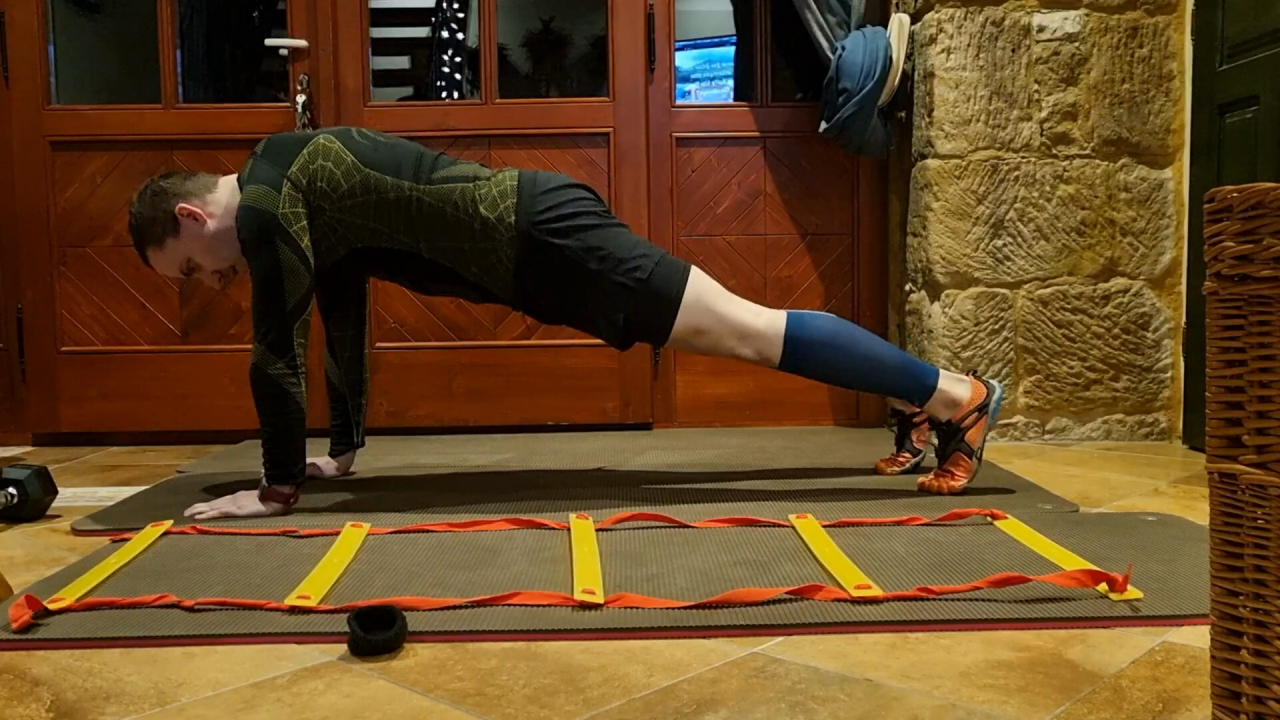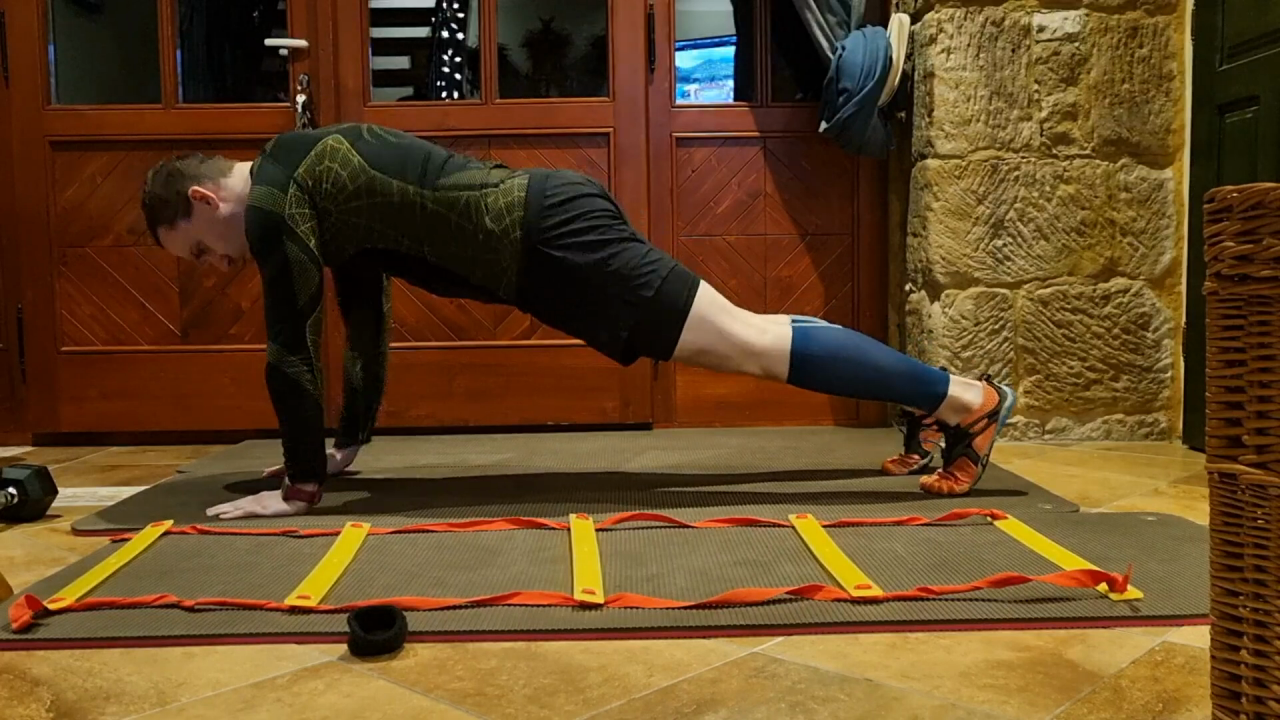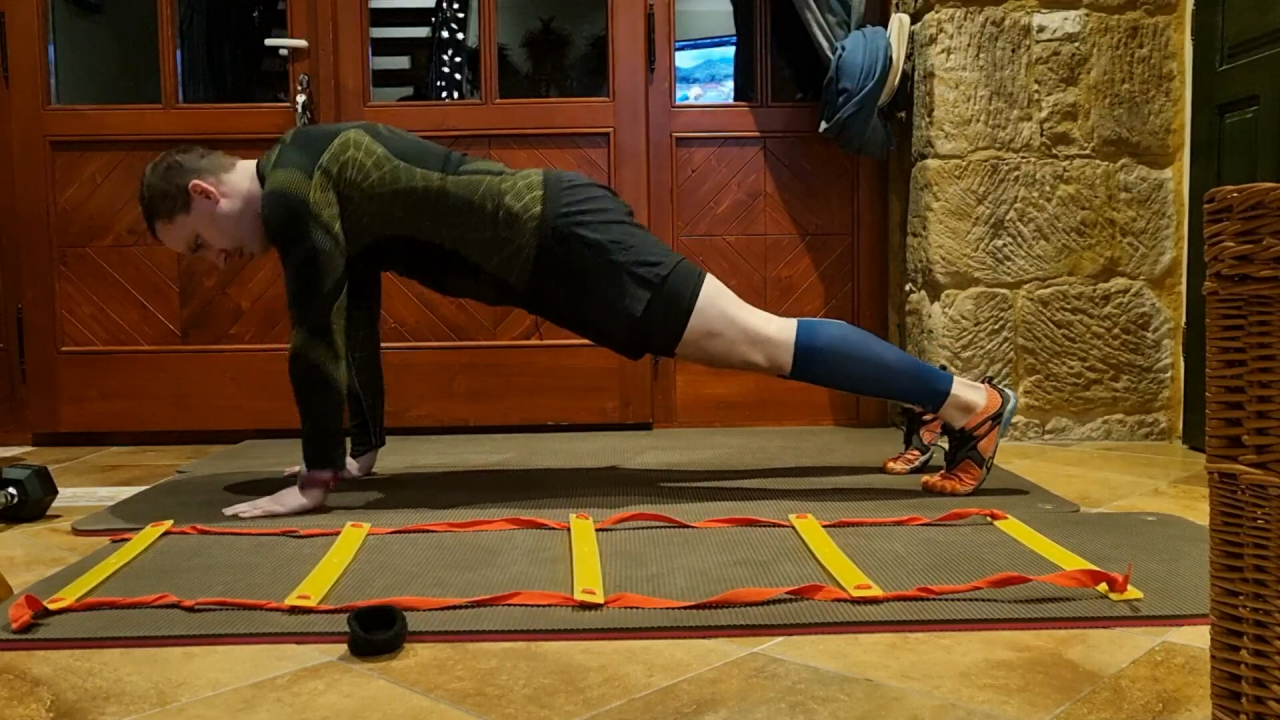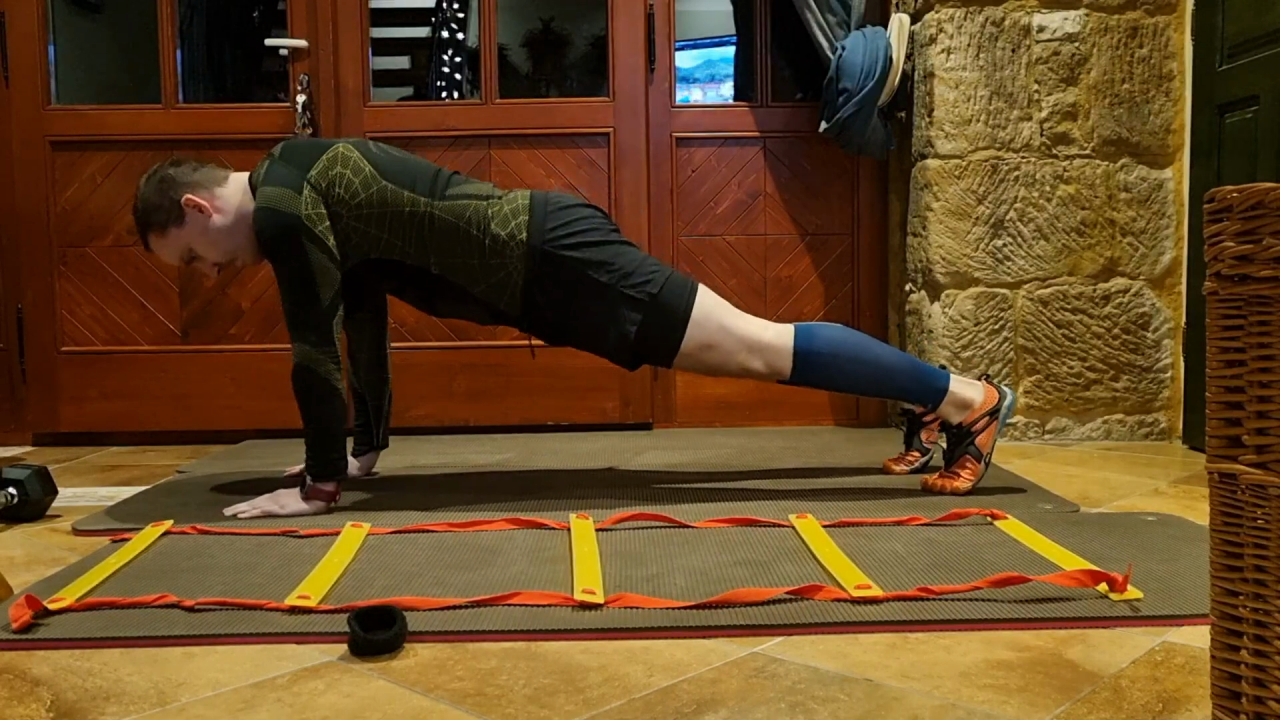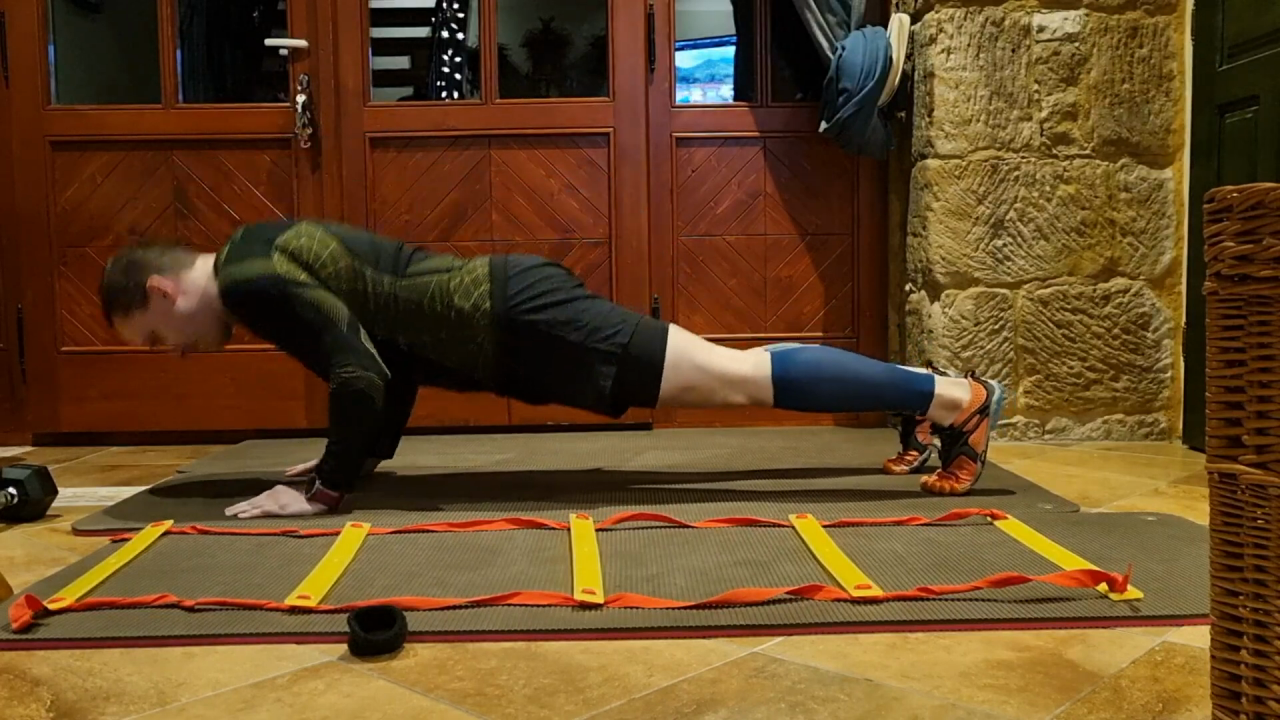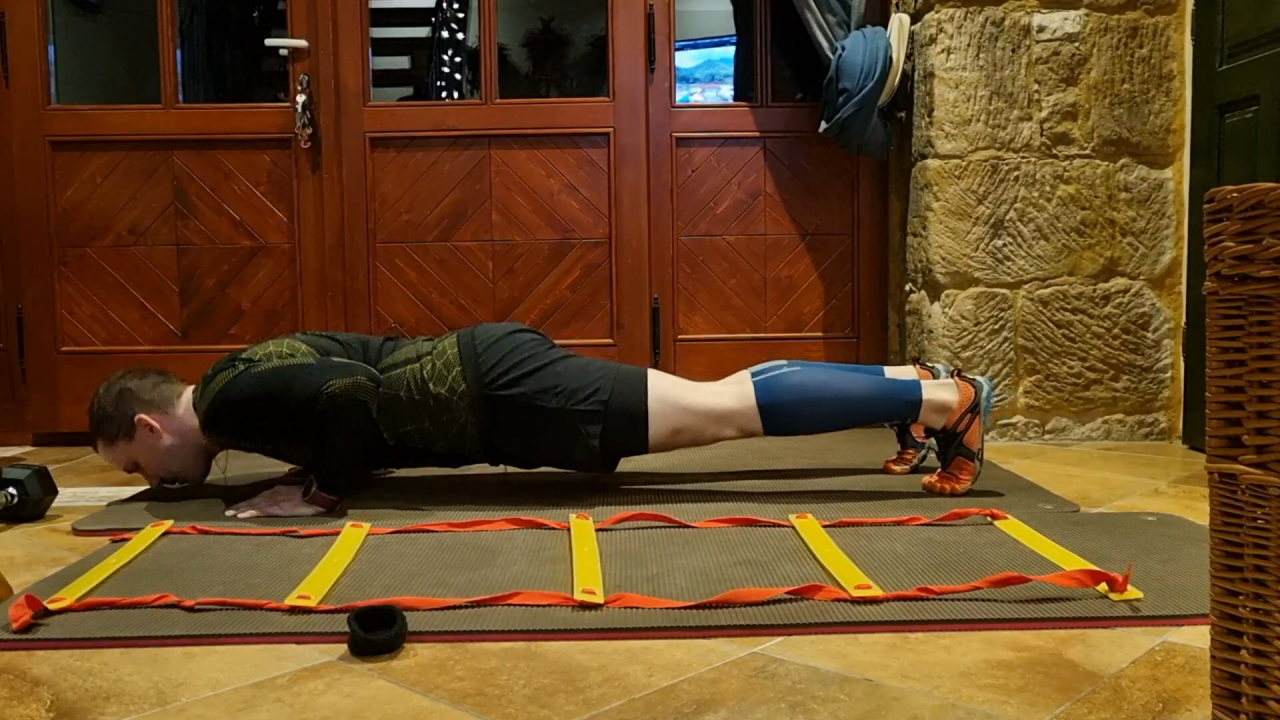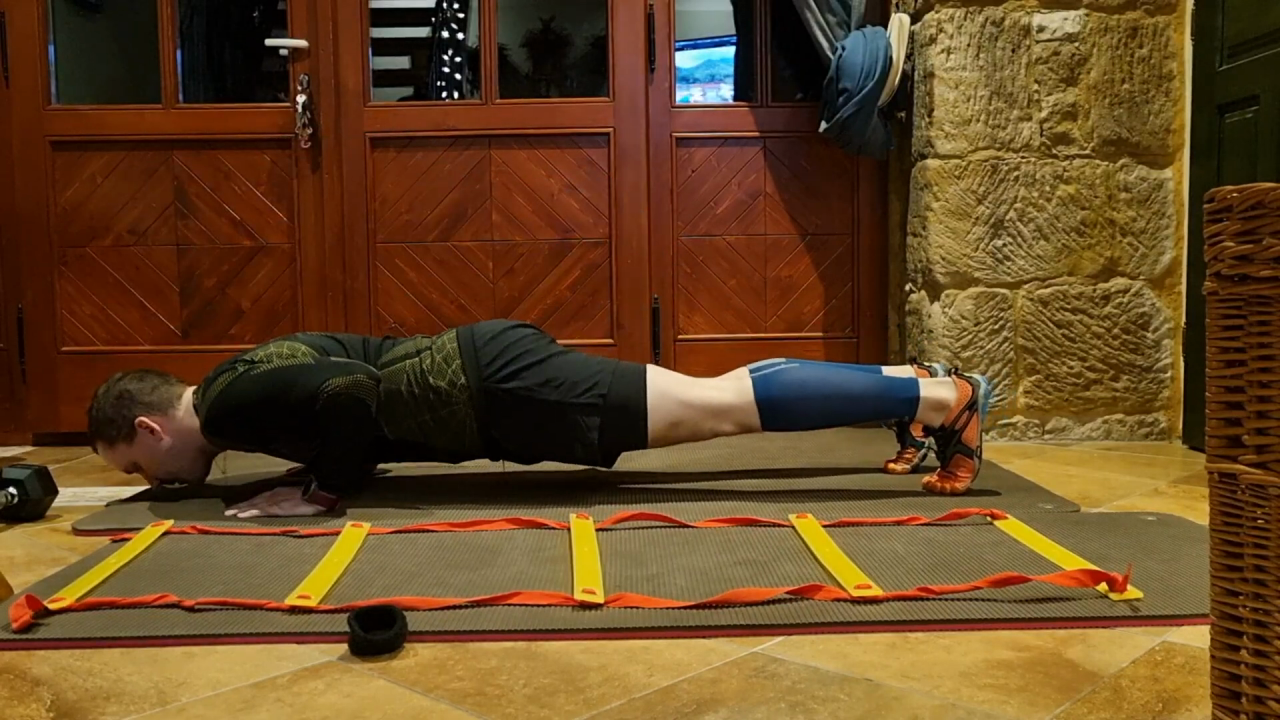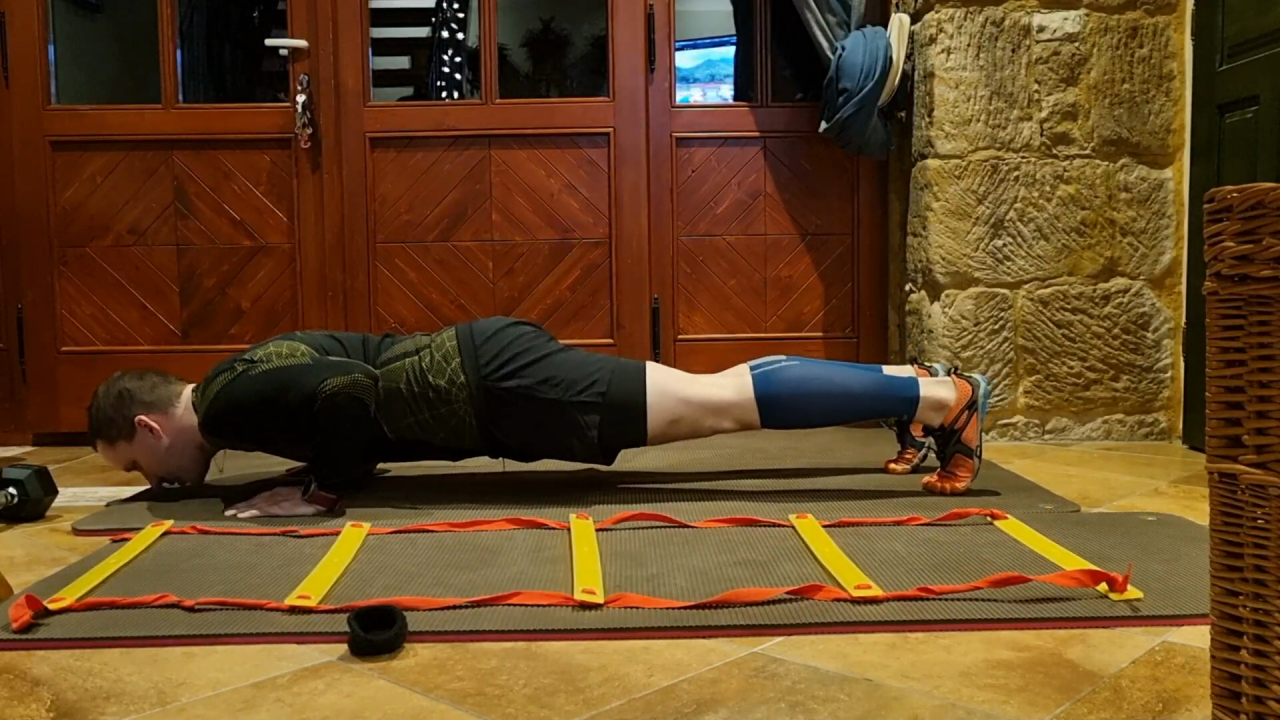
dt=0.5s
person 1, frame 1
left shoulder: (265, 206)
right shoulder: (303, 186)
left elbow: (274, 351)
right elbow: (343, 321)
left wrist: (278, 483)
right wrist: (342, 449)
left hip: (539, 235)
right hip: (536, 224)
left knee: (746, 331)
right knee: (743, 325)
left ankle: (954, 396)
right ankle: (919, 401)
person 1, frame 2
left shoulder: (274, 202)
right shoulder: (311, 172)
left elbow: (291, 349)
right elbow: (363, 306)
left wrist: (299, 484)
right wrist: (348, 442)
left hip: (547, 242)
right hip: (546, 214)
left knee: (750, 347)
right knee: (743, 336)
left ankle: (965, 398)
right ankle: (927, 397)
person 1, frame 3
left shoulder: (289, 191)
right shoulder: (322, 181)
left elbow: (315, 340)
right elbow: (356, 321)
left wrist: (317, 476)
right wrist: (363, 449)
left hip: (561, 238)
right hip: (551, 237)
left knee: (759, 342)
right knee: (753, 343)
left ankle: (968, 403)
right ankle: (932, 402)
person 1, frame 4
left shoulder: (280, 207)
right shoulder: (307, 185)
left elbow: (318, 350)
right elbow: (363, 318)
left wrist: (319, 481)
right wrist: (365, 446)
left hip: (546, 257)
right hip: (539, 250)
left knee: (757, 349)
right knee: (753, 349)
left ankle: (966, 398)
right ankle: (932, 403)
person 1, frame 5
left shoulder: (248, 280)
right shoulder: (269, 254)
left elbow: (358, 374)
left wrist: (326, 486)
right wrist: (361, 453)
left hip: (514, 322)
right hip: (508, 302)
left knee: (735, 380)
right knee: (733, 374)
left ankle: (953, 397)
right ankle: (921, 393)
person 1, frame 6
left shoulder: (228, 400)
right shoulder: (247, 380)
left elbow: (347, 387)
left wrist: (320, 489)
right wrist: (331, 462)
left hip: (493, 389)
right hip: (484, 370)
left knee: (722, 413)
right knee: (719, 401)
left ankle: (945, 398)
right ankle: (912, 386)
person 1, frame 7
left shoulder: (230, 400)
right shoulder: (249, 380)
left elbow: (351, 388)
left wrist: (323, 489)
right wrist: (323, 462)
left hip: (495, 384)
right hip: (485, 369)
left knee: (720, 407)
right knee: (718, 399)
left ankle: (940, 395)
right ankle: (915, 387)
person 1, frame 8
left shoulder: (230, 399)
right shoulder: (248, 379)
left elbow: (349, 388)
left wrist: (322, 489)
right wrist: (323, 461)
left hip: (495, 382)
right hip: (484, 369)
left knee: (719, 405)
right knee: (718, 399)
left ankle: (941, 395)
right ankle: (911, 386)
